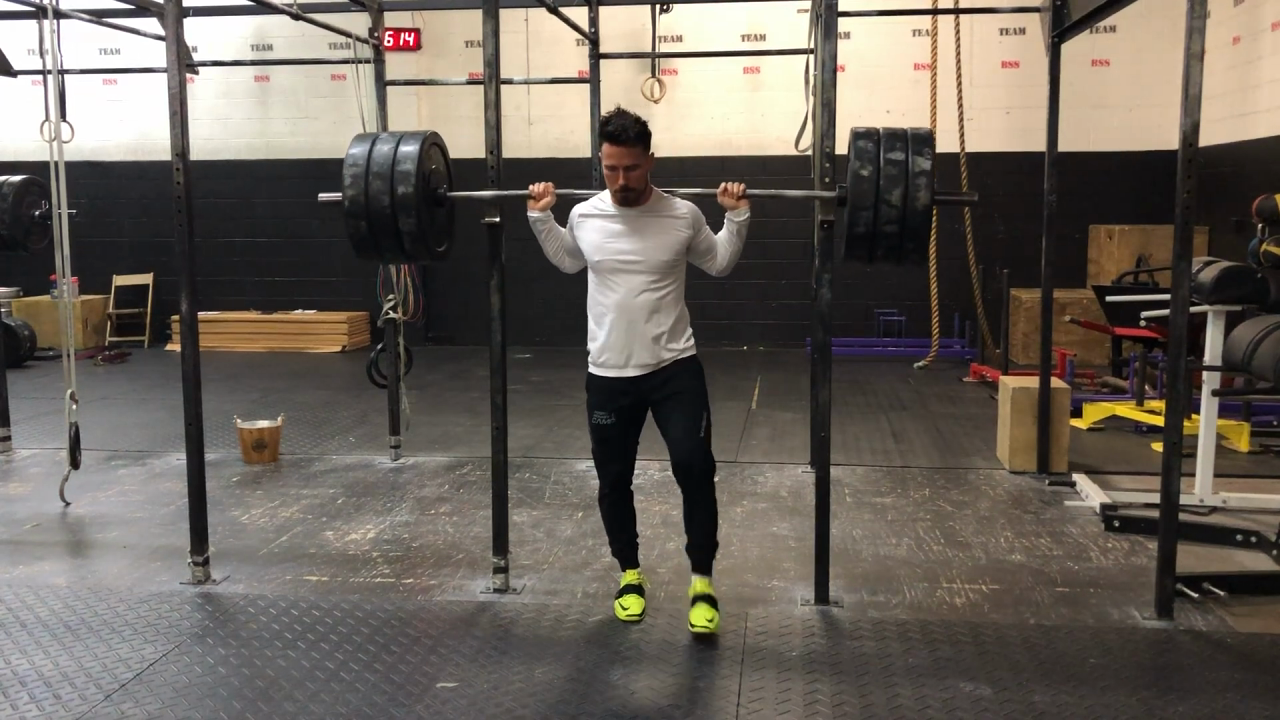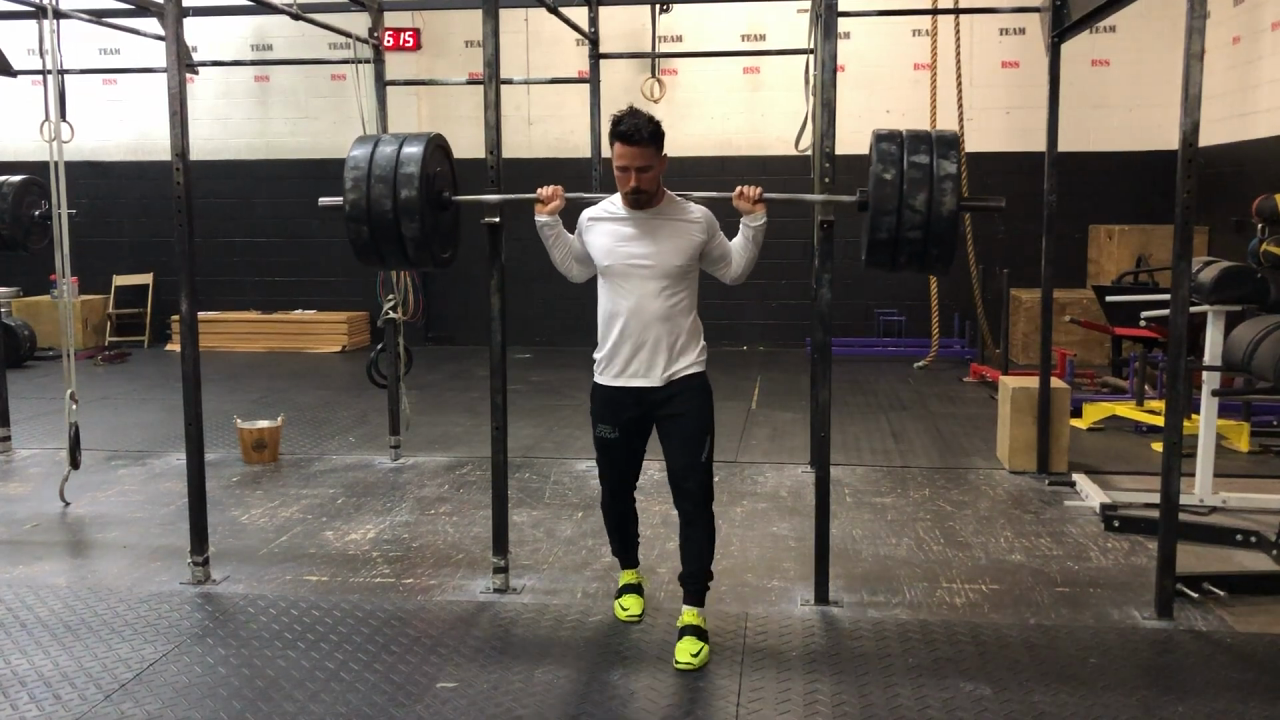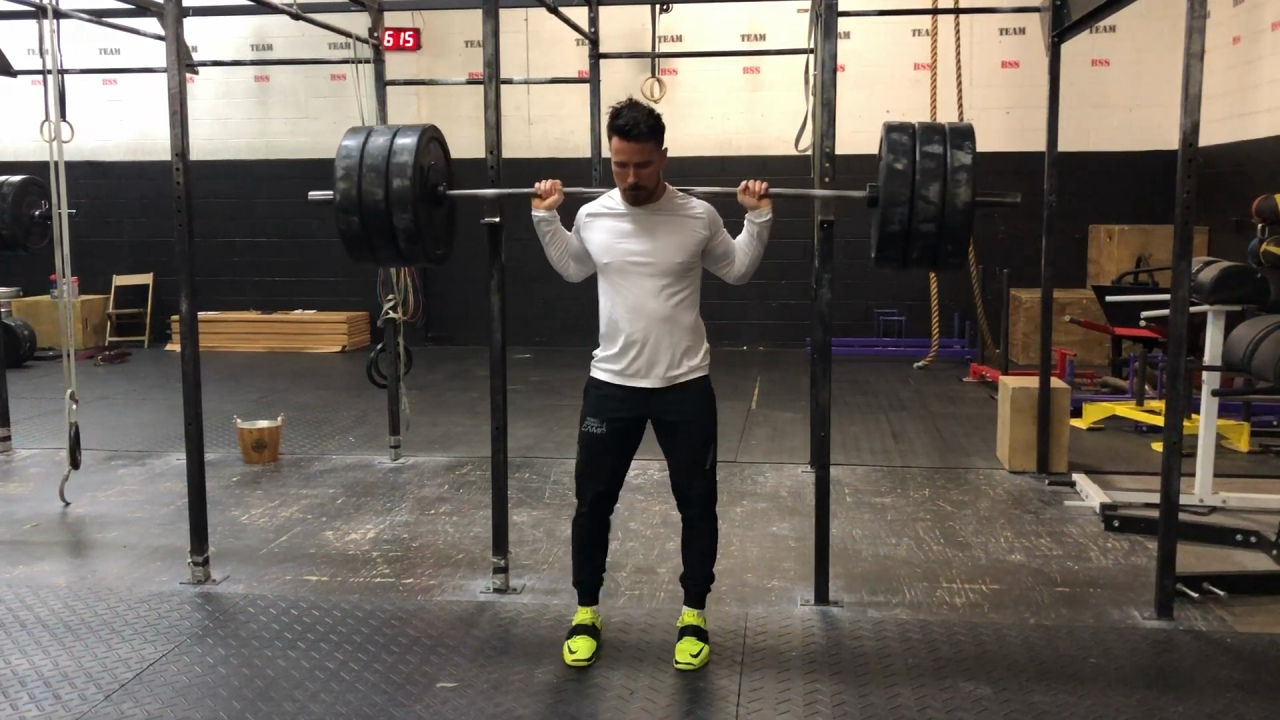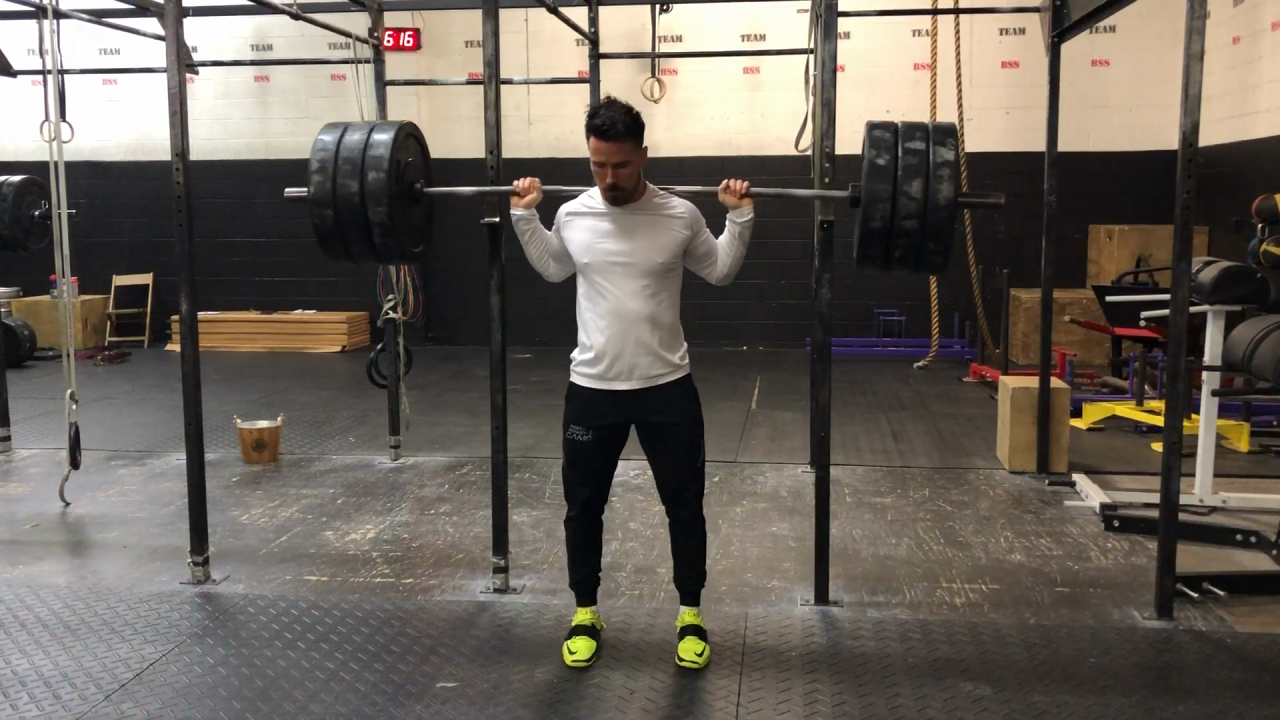
dt=0.4s
person 1, frame 1
left shoulder: (684, 215)
right shoulder: (583, 215)
left elbow: (720, 263)
right elbow: (567, 261)
left wrist: (737, 215)
right wrist: (540, 216)
left hip: (675, 366)
right hip: (608, 373)
left knee: (695, 470)
right knee: (614, 481)
left ankle: (701, 582)
right ankle: (630, 574)
person 1, frame 2
left shoulder: (697, 220)
right shoulder: (594, 219)
left elbow: (734, 271)
right elbow: (575, 269)
left wrist: (753, 221)
right wrist: (547, 220)
left hip: (683, 381)
right hip: (614, 383)
left knee: (693, 497)
right knee: (616, 491)
left ankle: (693, 613)
right ankle: (630, 572)
person 1, frame 3
left shoulder: (699, 216)
right shoulder: (591, 215)
left elbow: (737, 270)
right elbow: (572, 268)
left wrist: (758, 216)
right wrist: (545, 216)
left hip: (684, 385)
right hip: (611, 383)
left knee: (697, 503)
right knee: (592, 502)
left ankle: (693, 615)
right ankle: (586, 612)
person 1, frame 4
left shoulder: (680, 216)
right shoulder: (571, 215)
left elbow: (721, 271)
right elbow: (553, 268)
left wrist: (740, 217)
right wrist: (524, 215)
left hip: (666, 386)
right hip: (592, 387)
left knee: (684, 504)
right knee: (583, 505)
left ankle: (690, 614)
right ankle: (585, 613)
